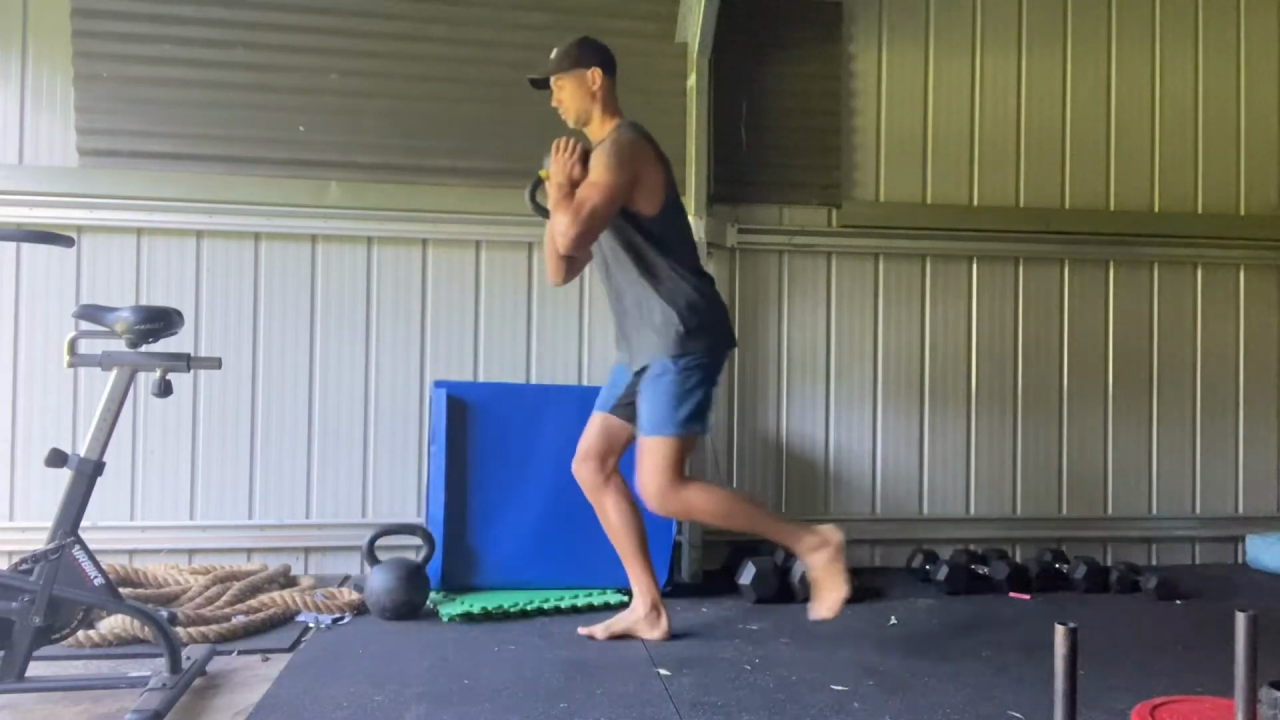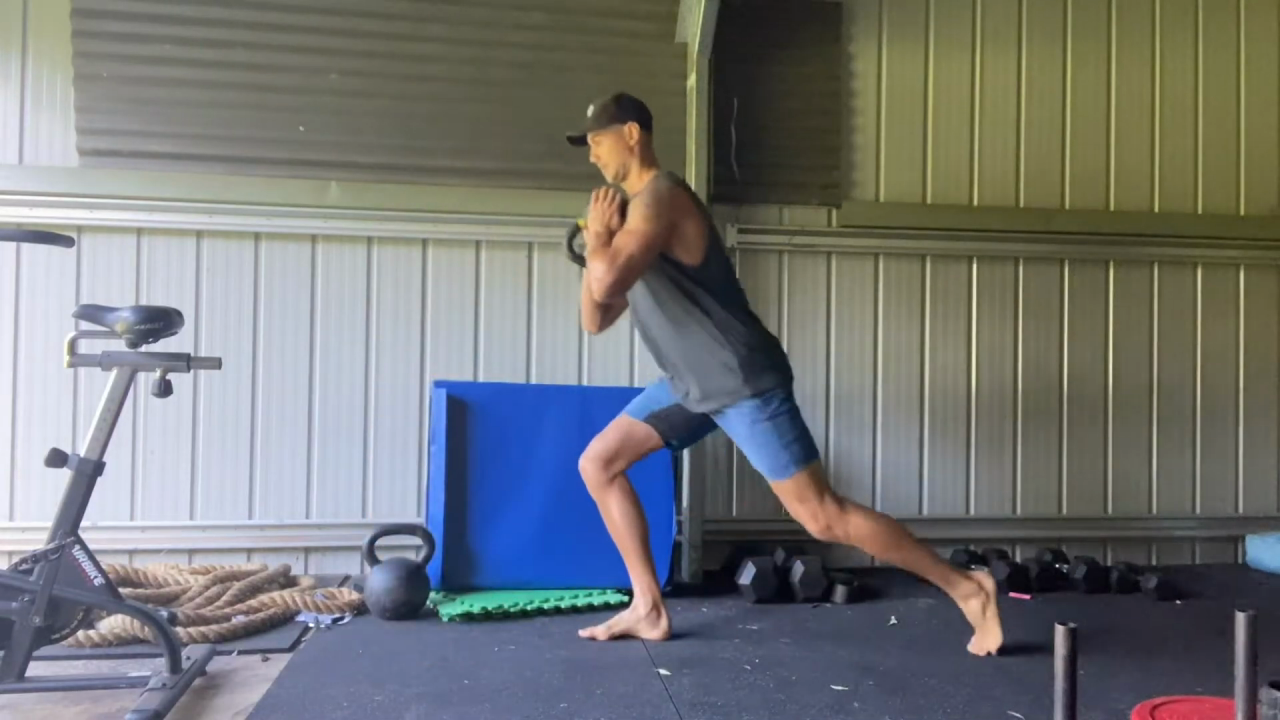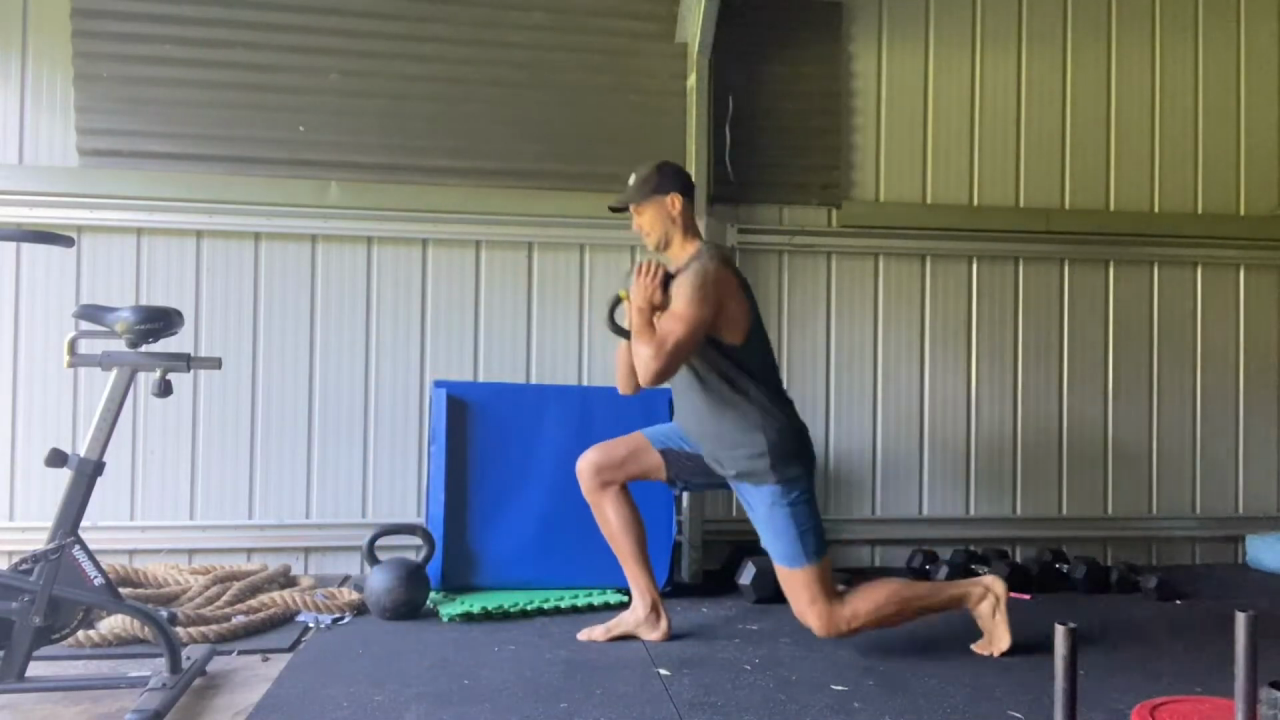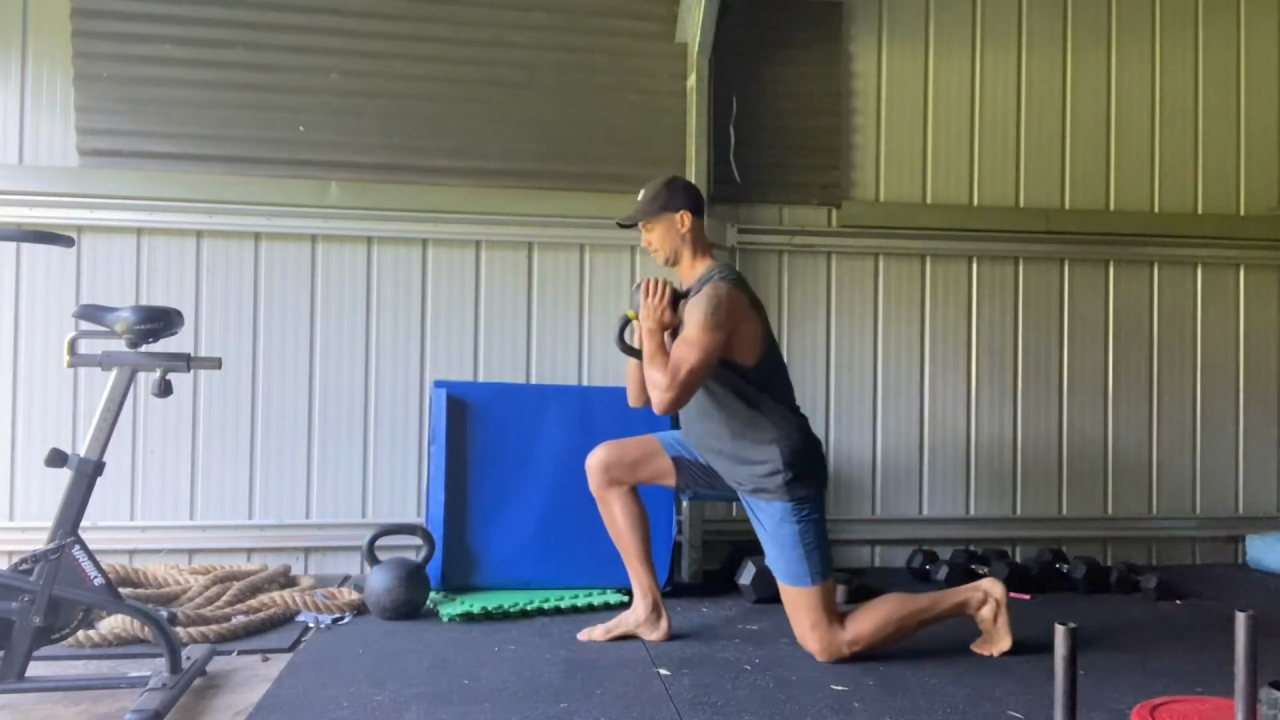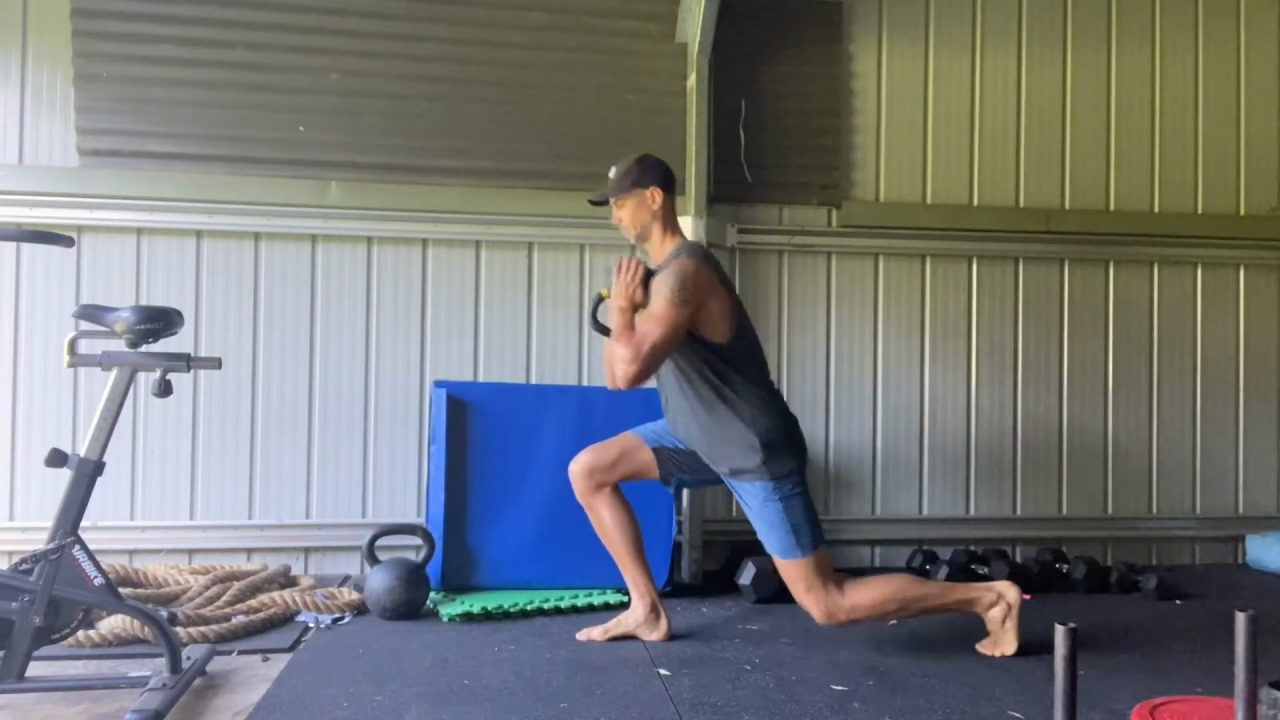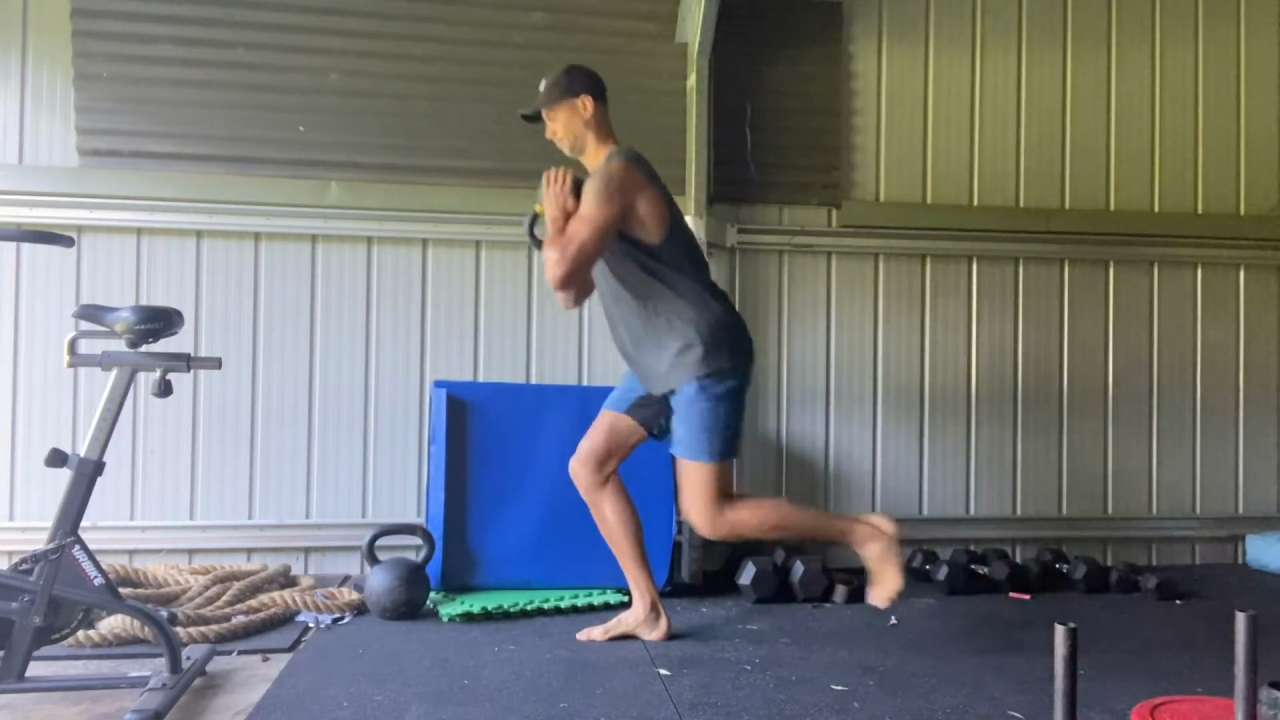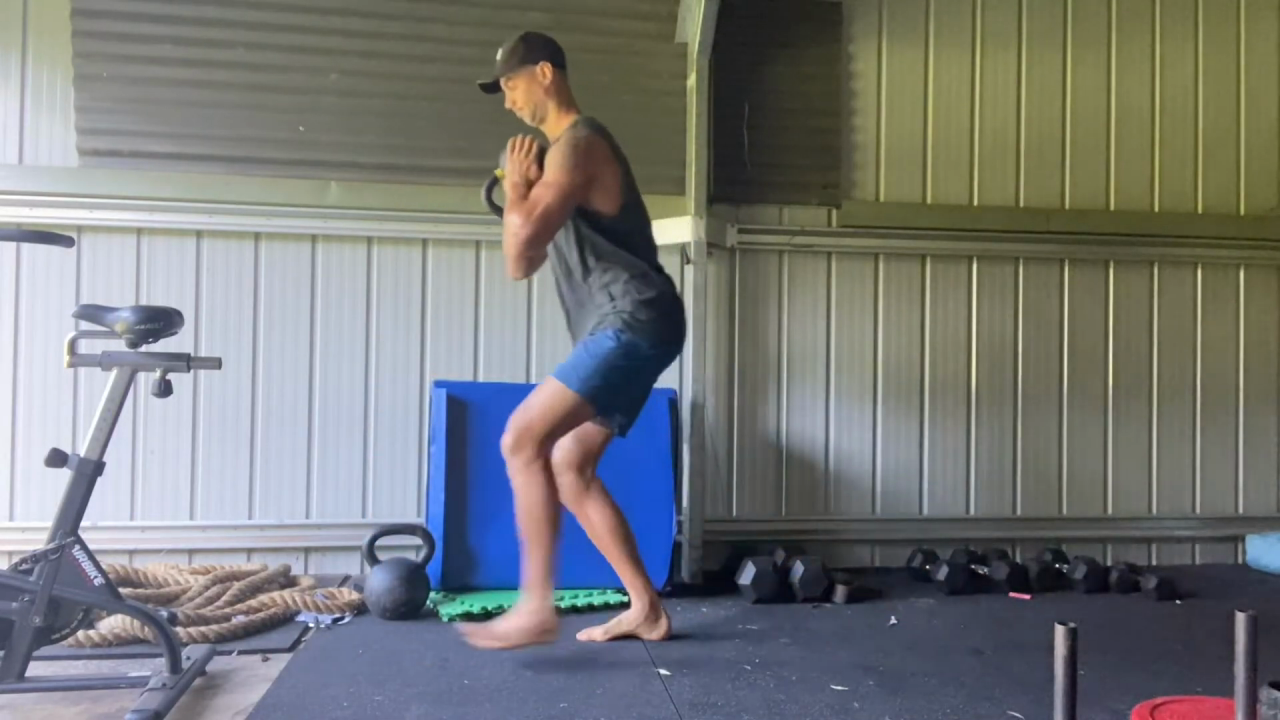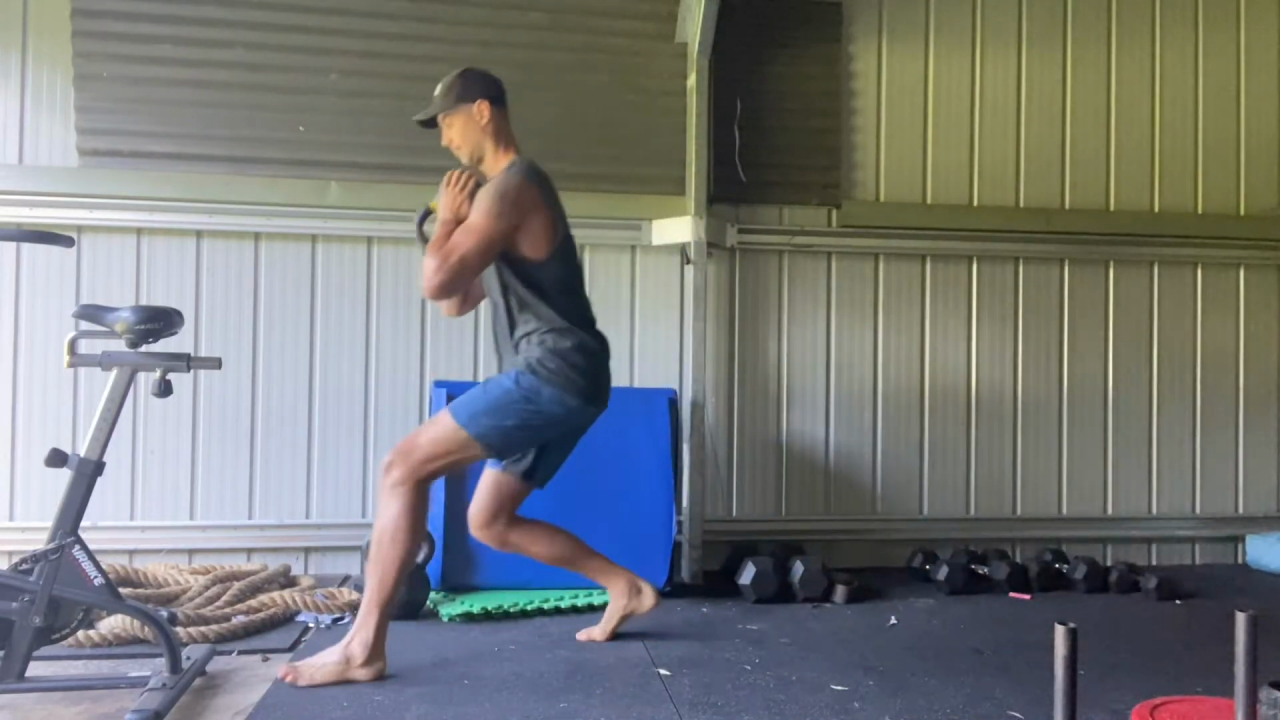
dt=0.3s
person 1, frame 1
left shoulder: (622, 146)
right shoulder: (598, 160)
left elbow: (570, 235)
right elbow: (560, 269)
left wrist: (562, 187)
right wrist: (560, 195)
left hip: (680, 334)
right hip: (648, 342)
left knee: (663, 491)
right knee: (590, 465)
left ankle: (811, 545)
right ankle: (648, 607)
person 1, frame 2
left shoulder: (658, 196)
right shoulder: (637, 211)
left elbow: (607, 285)
right elbow: (595, 318)
left wrist: (599, 238)
right wrist: (598, 245)
left hip: (741, 377)
right hip: (693, 378)
left knee: (823, 517)
right knee: (599, 464)
left ankle: (970, 588)
right ankle: (648, 610)
person 1, frame 3
left shoulder: (703, 274)
right shoulder: (677, 281)
left elbow: (653, 369)
right elbow: (628, 383)
left wrist: (640, 310)
right wrist: (635, 318)
left hip: (765, 458)
right hip: (718, 443)
left knee: (825, 617)
right knee: (594, 469)
left ankle: (978, 593)
right ankle: (646, 610)
person 1, frame 4
left shoulder: (716, 296)
right shoulder: (691, 296)
left elbow: (666, 397)
right elbow: (639, 398)
left wrist: (652, 331)
right wrist: (647, 334)
left hip: (775, 473)
right hip: (731, 457)
left knee: (828, 643)
right knee: (604, 465)
left ankle: (978, 597)
right ankle: (647, 610)
person 1, frame 5
left shoulder: (683, 273)
right shoulder: (664, 274)
left elbow: (633, 369)
right elbow: (616, 379)
left wrist: (624, 308)
right wrist: (621, 312)
left hip: (755, 451)
right hip: (709, 439)
left knee: (827, 603)
right knee: (587, 471)
left ankle: (990, 598)
right ankle: (646, 609)
person 1, frame 6
left shoulder: (614, 182)
right shoulder: (602, 184)
left elbow: (559, 273)
right elbow: (572, 294)
left wrist: (555, 218)
right wrist: (563, 225)
left hip: (703, 355)
right hip: (662, 361)
left knee: (711, 516)
right knee: (588, 466)
left ankle: (866, 535)
right ankle: (647, 608)
person 1, frame 7
left shoulder: (578, 144)
right shoulder: (560, 153)
left elbow: (522, 237)
right elbow: (519, 264)
left wrist: (519, 185)
right wrist: (520, 193)
left hip: (637, 322)
right hip: (620, 330)
left knee: (521, 439)
right knee: (567, 465)
left ankle: (536, 605)
right ankle: (646, 609)
person 1, frame 8
left shoulder: (512, 186)
right shoulder: (504, 189)
left elbow: (438, 283)
right elbow: (461, 301)
left wrist: (449, 221)
right wrist: (455, 225)
left hip: (555, 372)
right hip: (558, 379)
left knee: (403, 467)
right knee: (490, 520)
left ankle: (363, 648)
right ankle: (625, 586)
